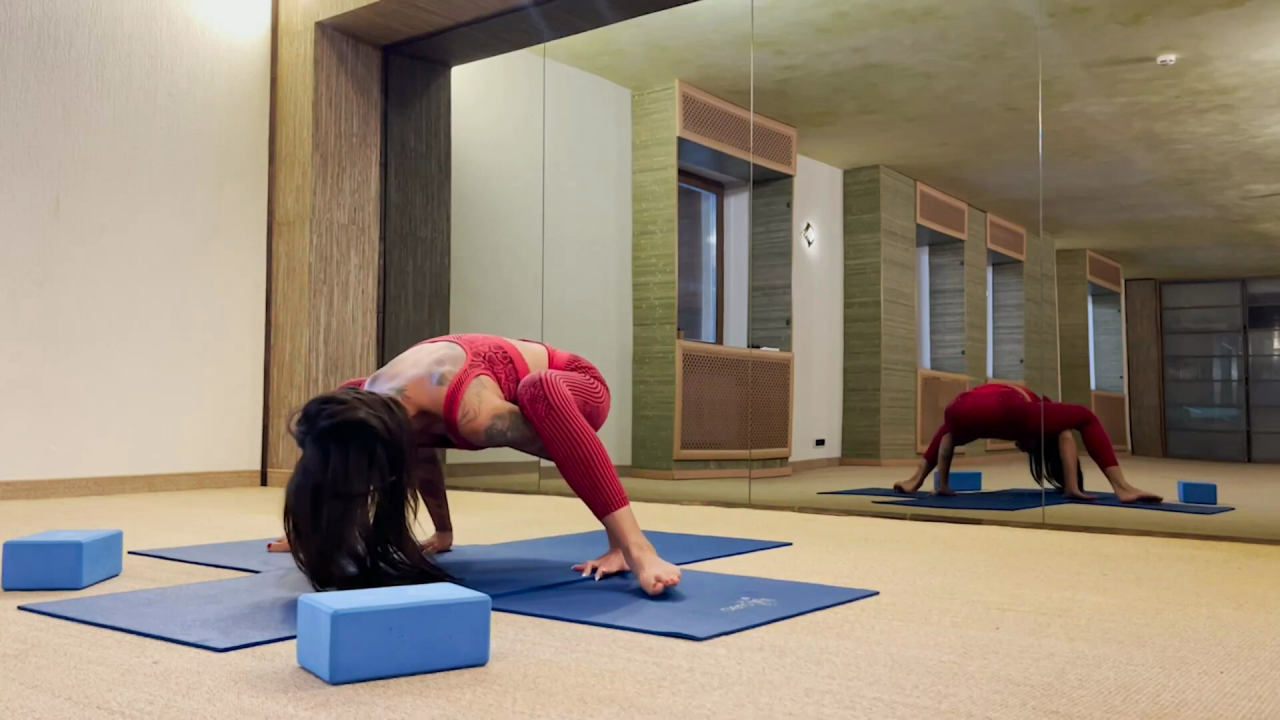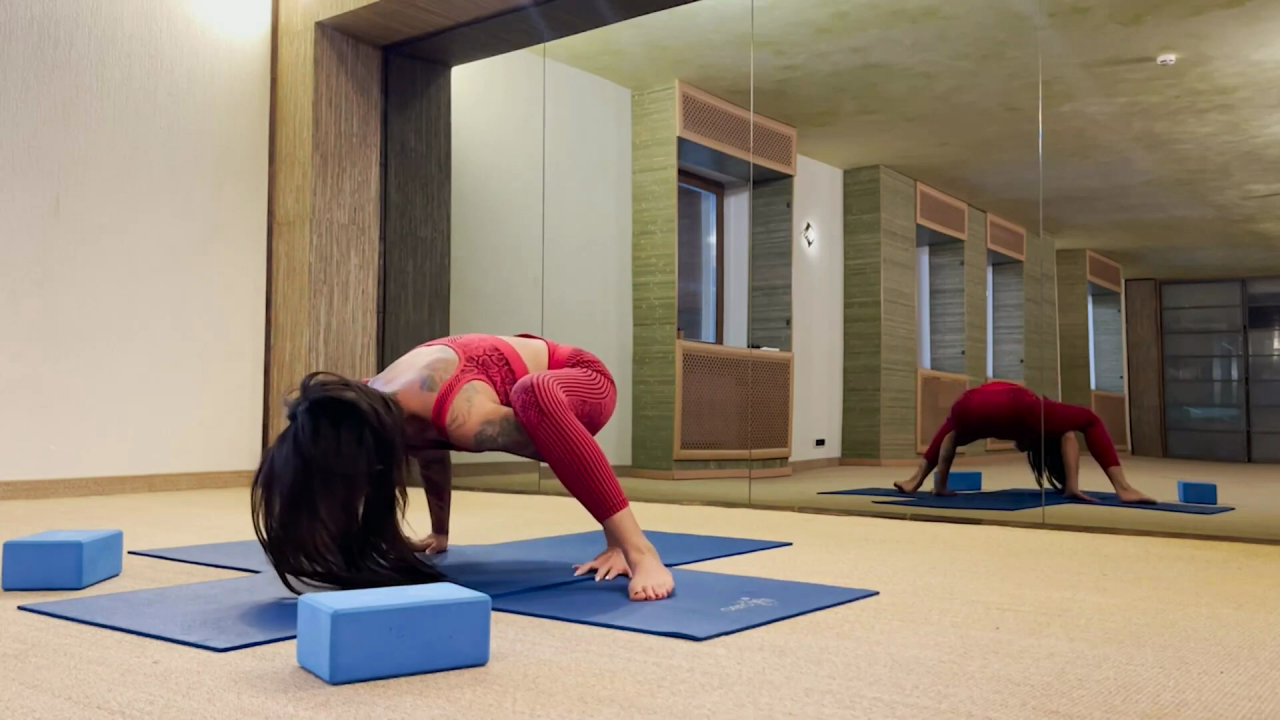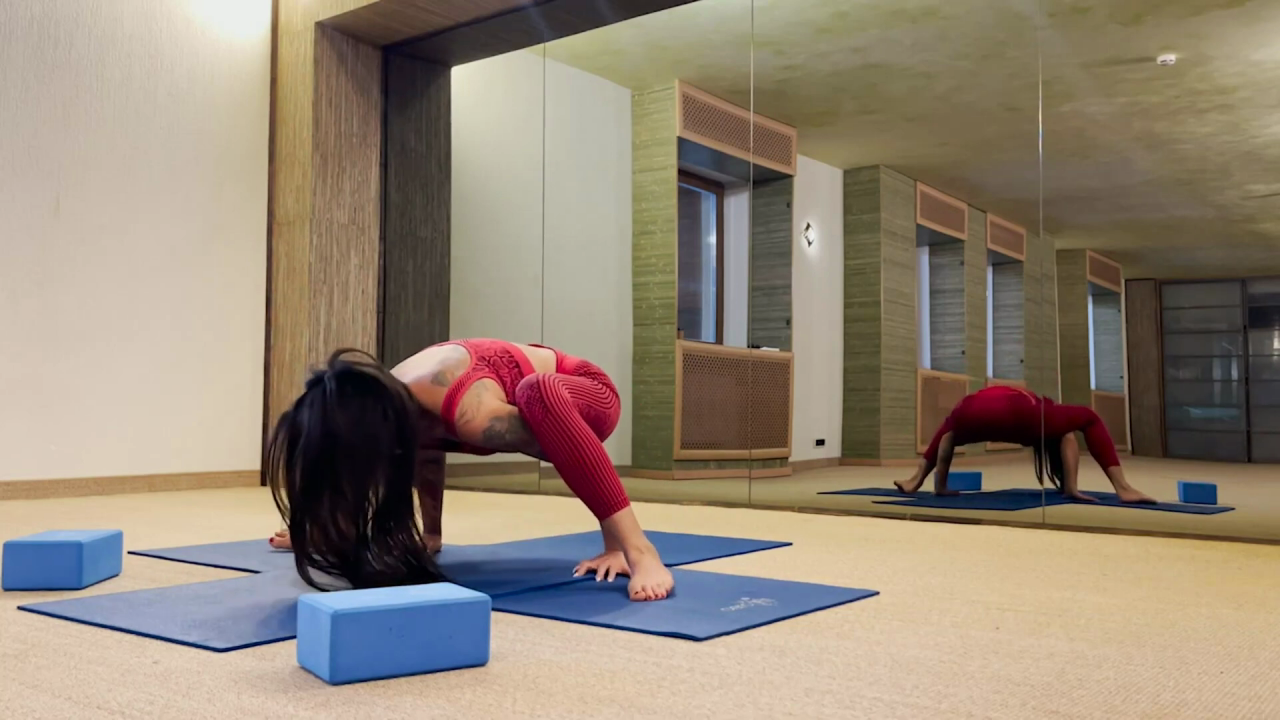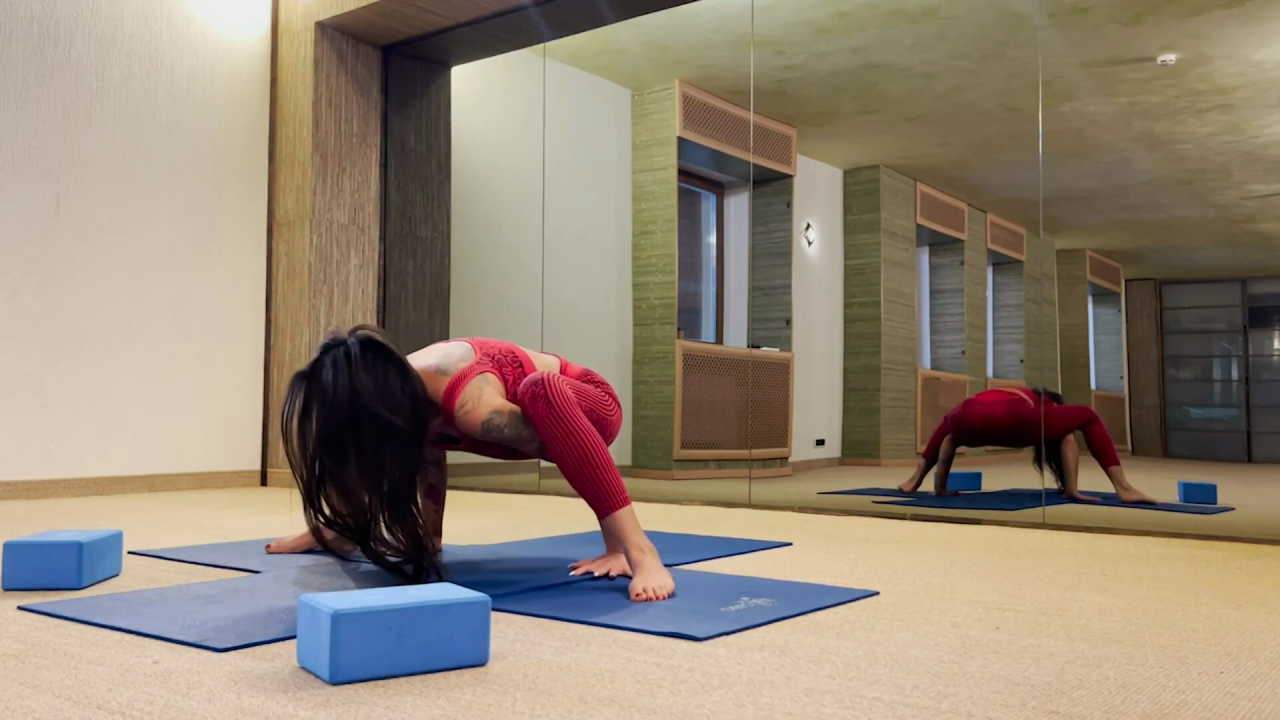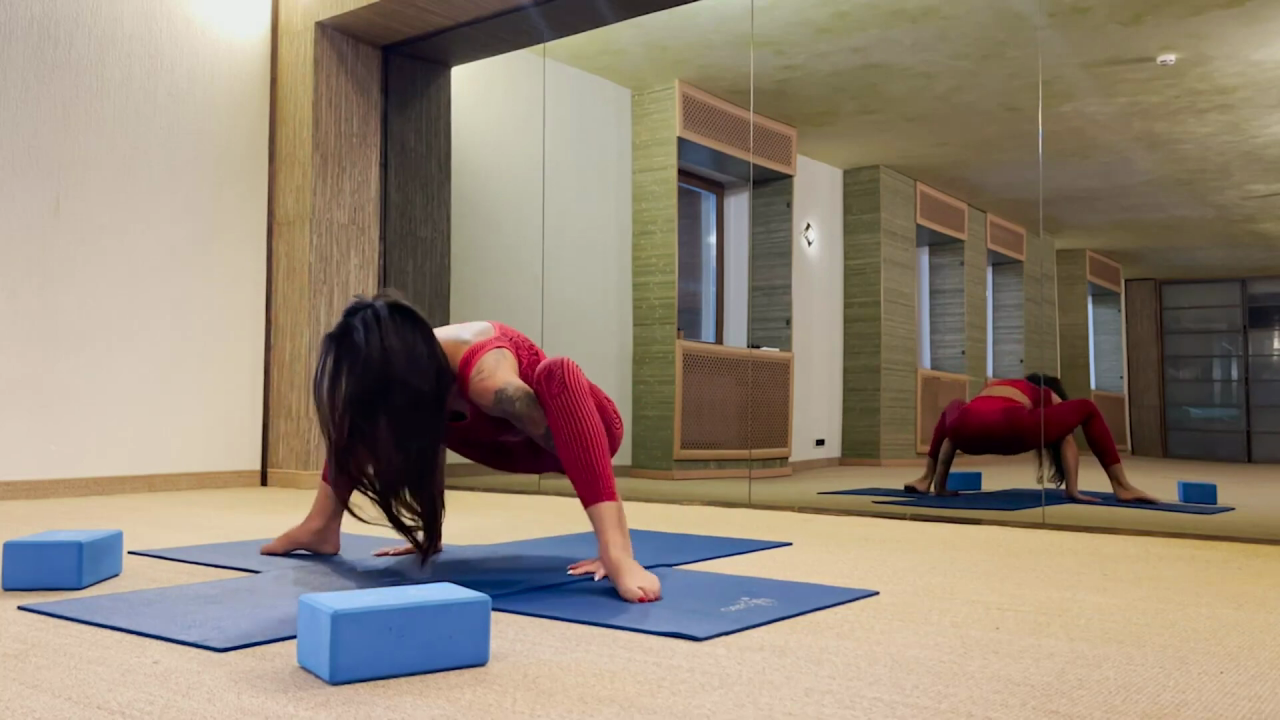
dt=0.4s
person 1, frame 1
left shoulder: (471, 411)
right shoulder: (366, 403)
left elbow: (573, 450)
left wrist: (626, 548)
right wrist: (442, 532)
left hip: (575, 389)
right hip: (512, 393)
left knee: (539, 392)
left ankle: (635, 546)
person 1, frame 2
left shoulder: (462, 416)
right shoulder: (370, 409)
left wrist: (629, 545)
right wrist: (439, 532)
left hip: (580, 381)
right hip: (520, 373)
left knee: (536, 397)
left ankle: (638, 549)
person 1, frame 3
left shoulder: (469, 411)
right shoulder: (383, 403)
right elbow: (428, 453)
left wrist: (627, 547)
right wrist: (431, 533)
left hip: (586, 394)
left knee: (539, 394)
left ankle: (637, 549)
person 1, frame 4
left shoulder: (470, 405)
right shoulder: (398, 391)
left elbow: (571, 452)
right elbow: (430, 453)
left wrist: (626, 549)
right wrist: (430, 535)
left hip: (585, 406)
right hip: (527, 419)
left knee: (542, 391)
left ankle: (640, 551)
right ankle: (338, 532)
person 1, frame 5
left shoulder: (486, 378)
right shoulder: (412, 372)
left elbow: (583, 455)
right elbow: (427, 450)
left wrist: (616, 554)
right wrist: (430, 535)
left hip: (581, 421)
right hip: (511, 439)
left knee: (558, 375)
right knee: (372, 413)
left ankle: (618, 552)
right ankle: (323, 527)
person 2, frame 1
right shoulder: (1045, 415)
left elbow: (947, 437)
right elbow: (1066, 436)
left wrist: (942, 484)
right wrist: (1072, 487)
left hip: (961, 410)
right hip: (1004, 411)
left knee: (951, 429)
right knee: (1086, 418)
left ankle: (915, 481)
right ankle: (1122, 488)
person 2, frame 2
right shoulder: (1035, 410)
left elbow: (949, 438)
right elbow: (1068, 436)
left wrist: (940, 486)
right wrist: (1072, 487)
left hip: (969, 407)
right hip: (1013, 408)
left knee: (953, 428)
right knee: (1089, 421)
left ankle: (915, 481)
right ankle: (1123, 488)
person 2, frame 3
right shoulder: (1040, 408)
left elbow: (947, 438)
right elbow: (1068, 437)
left wrist: (940, 485)
right wrist: (1071, 487)
left hip: (969, 413)
right hip: (1013, 414)
left knee: (951, 426)
right knee: (1089, 419)
left ankle: (915, 480)
right ankle: (1122, 488)
person 2, frame 4
right shoulder: (1049, 407)
left elbow: (949, 439)
right elbow: (1067, 438)
left wrist: (940, 486)
right wrist: (1072, 488)
left hip: (970, 419)
right hip: (1012, 419)
left knee: (950, 422)
right knee: (1088, 418)
left ankle: (914, 481)
right ankle: (1123, 488)
person 2, frame 5
left shoulder: (994, 387)
right shoulder: (1051, 398)
left elbow: (949, 438)
right elbow: (1066, 438)
left wrist: (939, 486)
right wrist: (1072, 488)
left hip: (967, 428)
right hip: (1009, 427)
left knee: (952, 409)
right knee: (1087, 410)
left ankle: (926, 480)
right ankle: (1121, 486)
